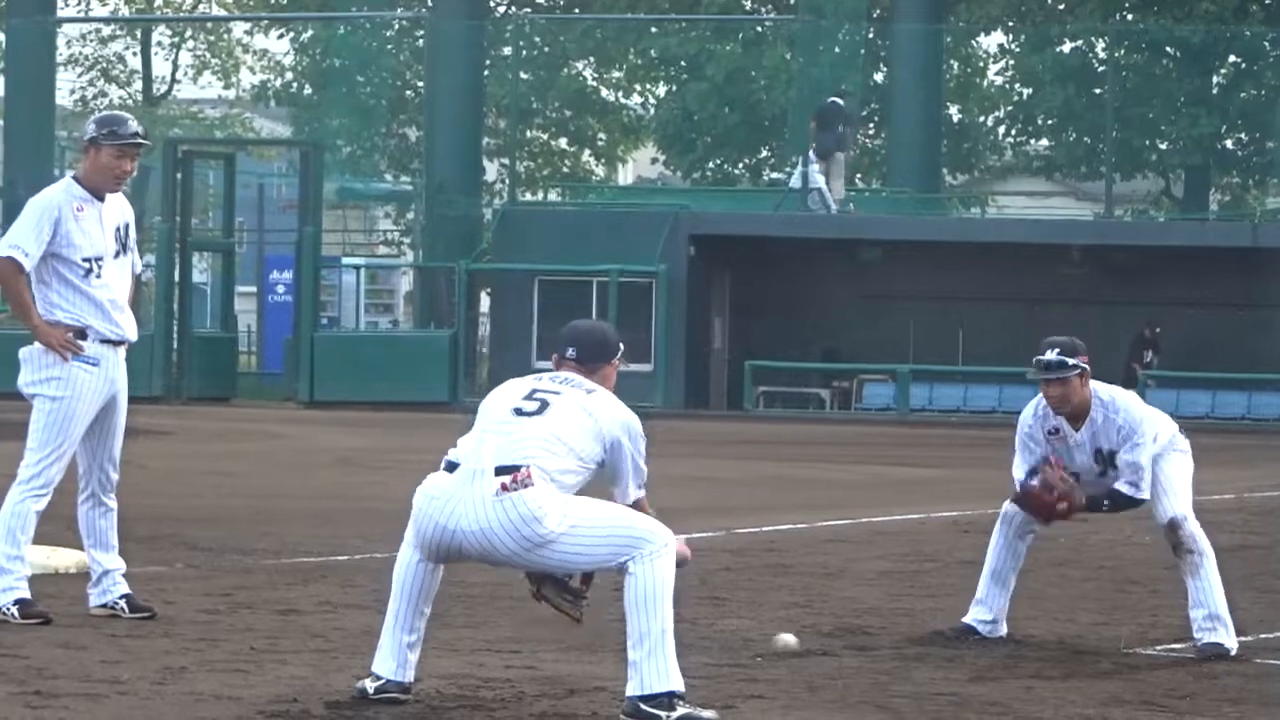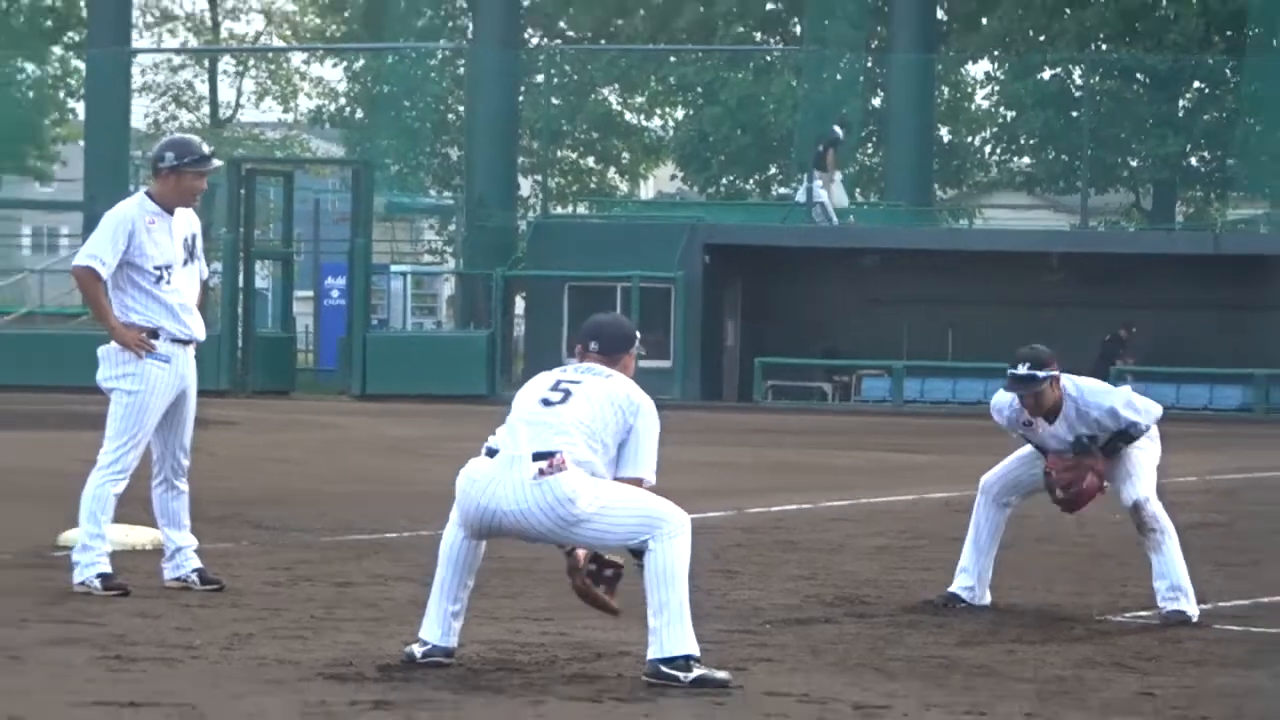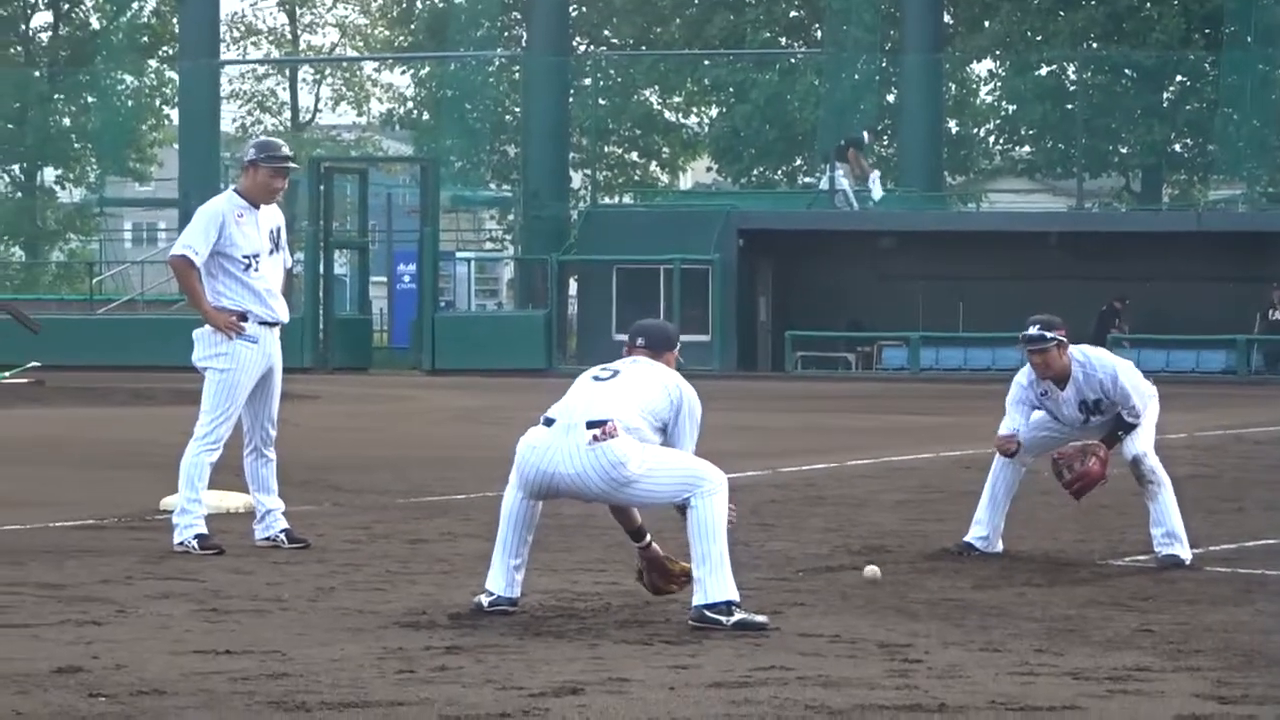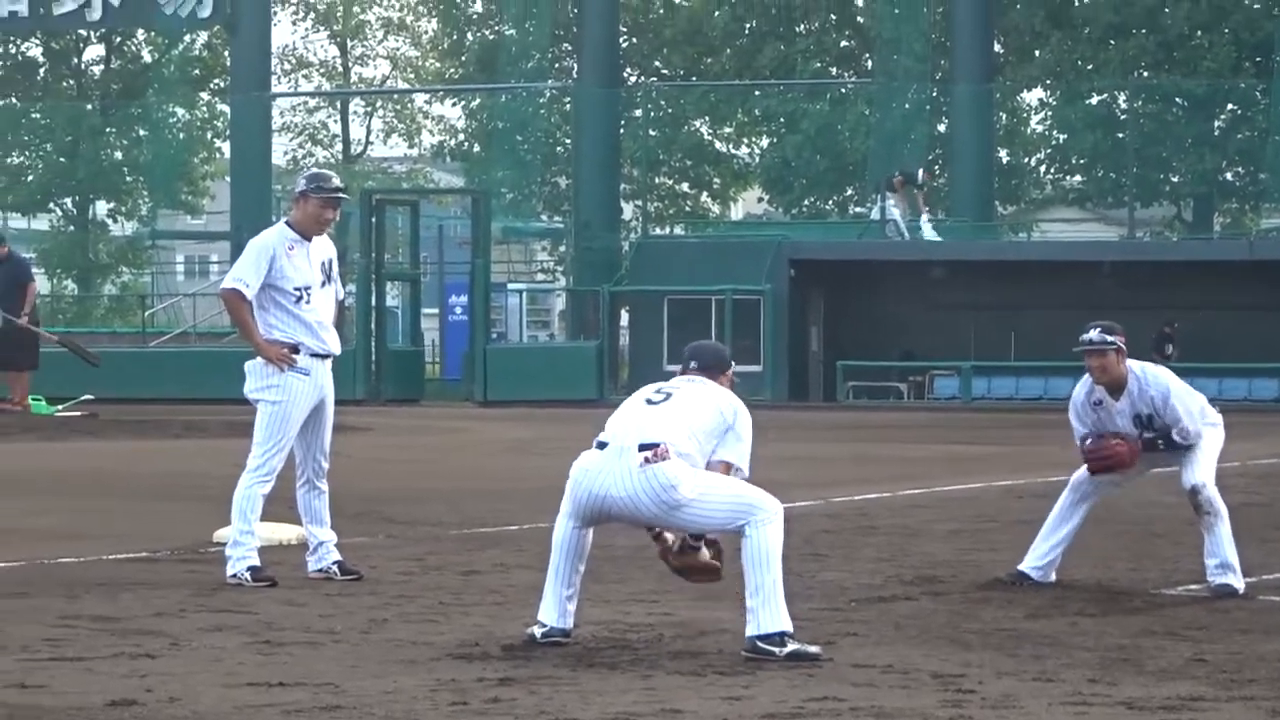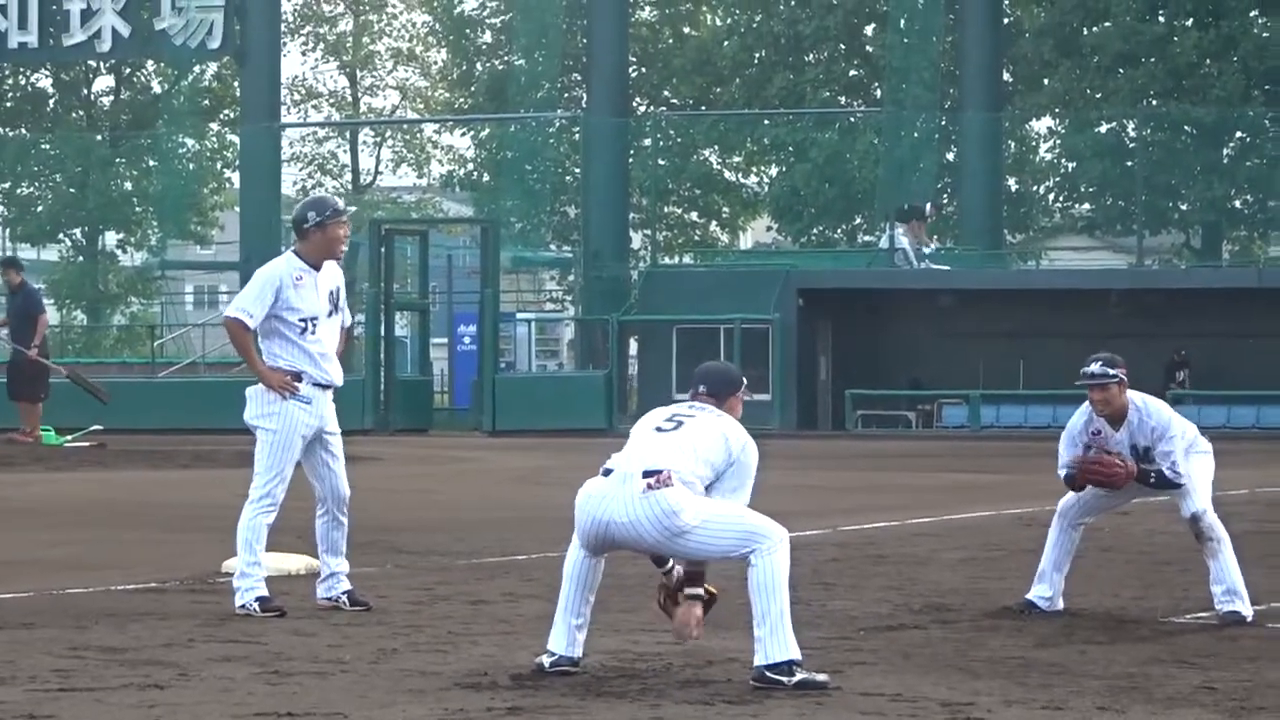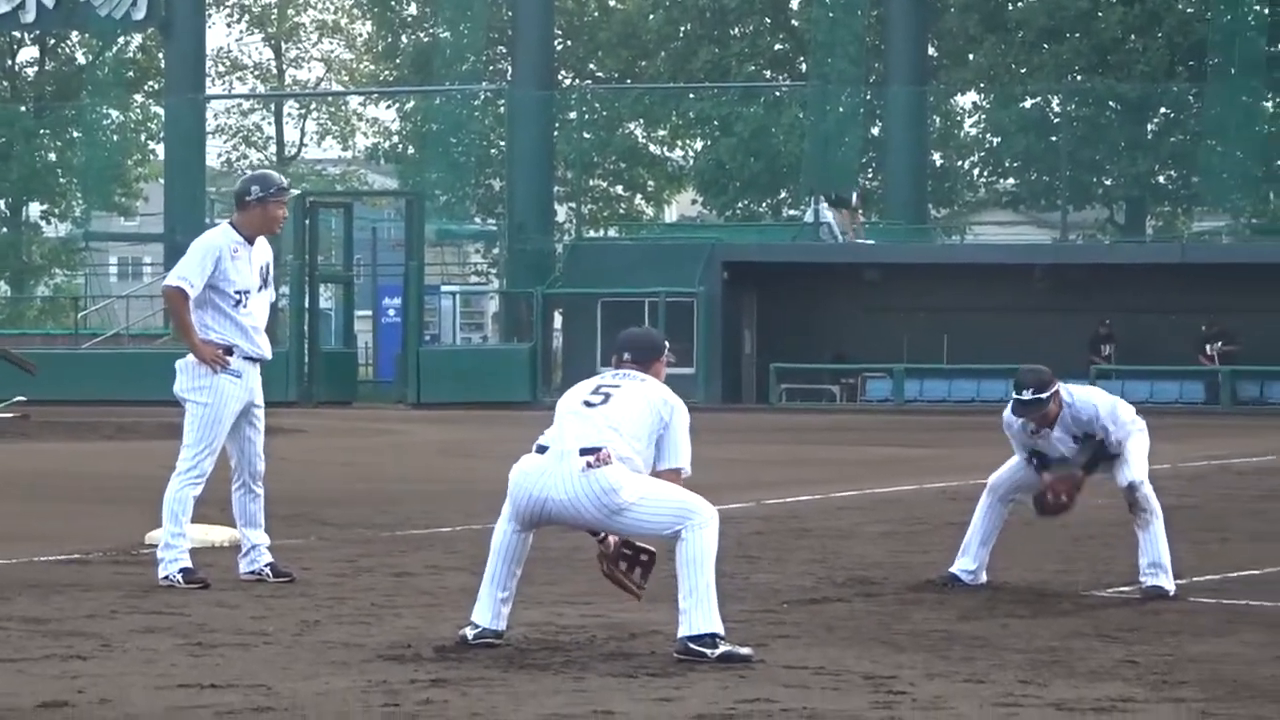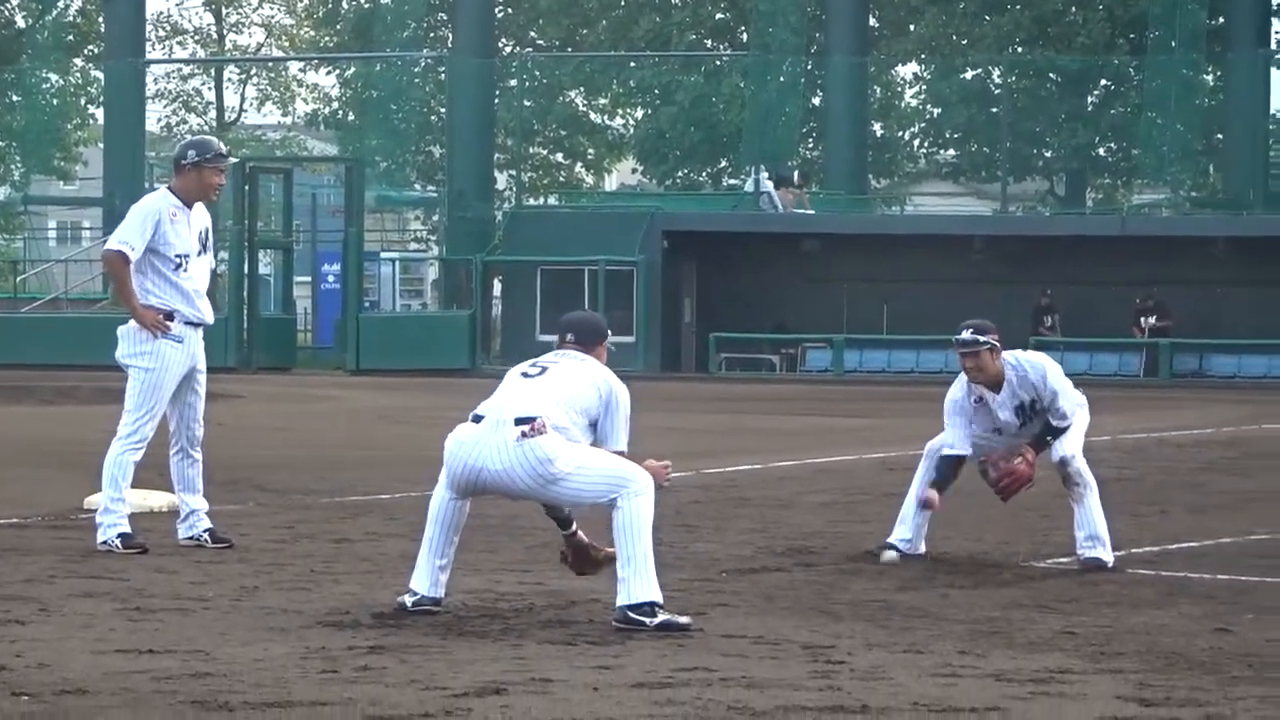
dt=0.7s
person 1, frame 1
left shoulder: (122, 208)
right shoulder: (54, 203)
left hip: (114, 358)
right hip: (72, 359)
left knee: (102, 482)
left ankle: (108, 588)
person 1, frame 2
left shoulder: (189, 221)
right shoulder: (128, 216)
right elbow: (85, 268)
right wrist: (115, 328)
left hip: (184, 357)
right hip: (145, 358)
left knee: (175, 467)
right knee: (116, 462)
left ankle: (181, 562)
right ankle: (90, 565)
person 1, frame 3
left shoulder: (274, 214)
right shoulder: (219, 210)
right elbow: (180, 258)
right wrist: (208, 312)
left hip: (270, 338)
right hip: (236, 339)
left knee: (263, 438)
right knee: (210, 435)
left ankle: (270, 524)
right ankle: (188, 528)
person 1, frame 4
left shoulder: (325, 247)
right shoulder: (269, 243)
right elbow: (231, 291)
right wrist: (260, 344)
left hip: (322, 369)
right hip: (287, 372)
left knee: (315, 470)
right knee: (263, 466)
left ankle: (323, 555)
right ankle: (240, 560)
person 1, frame 5
left shoulder: (333, 273)
right shoulder: (277, 273)
right elbow: (234, 320)
right wrist: (262, 372)
left hip: (324, 399)
right hip: (288, 400)
left knee: (336, 495)
right knee: (265, 498)
left ankle: (334, 584)
right ankle: (249, 591)
person 1, frame 6
left shoulder: (262, 249)
right shoulder: (215, 243)
right elbow: (173, 289)
right wrist: (195, 345)
left hip: (251, 371)
right hip: (218, 373)
left knee: (251, 470)
right knee: (193, 468)
left ankle: (256, 557)
right ankle: (173, 561)
person 1, frame 7
left shoulder: (201, 215)
right shoulder: (154, 208)
right elbow: (113, 254)
right wrist: (136, 310)
left hip: (193, 337)
right hip: (160, 338)
left knee: (190, 437)
right knee: (134, 433)
left ankle: (194, 523)
right ankle: (111, 527)
person 2, frame 1
left shoulder: (506, 388)
right shoulder: (617, 414)
right elbow: (632, 507)
left wrist: (526, 555)
left hip: (442, 503)
right hip: (514, 511)
left knee: (421, 541)
right knee: (653, 545)
left ankle: (389, 675)
person 2, frame 2
left shoulder: (537, 382)
right shoulder: (634, 398)
right elbow: (631, 489)
left wrist: (568, 544)
left hip: (484, 486)
right hip: (550, 492)
left knee: (465, 522)
right knee: (670, 525)
left ankle: (435, 641)
right ankle: (673, 659)
person 2, frame 3
left shoulder: (592, 374)
right shoulder: (677, 384)
right elbow: (677, 473)
left wrist: (643, 541)
right wrist: (710, 506)
left hip: (542, 452)
right hip: (602, 455)
left knee: (523, 482)
right knee: (709, 483)
left ankle: (500, 592)
right ankle: (715, 605)
person 2, frame 4
left shoulder: (643, 393)
right shoulder: (730, 403)
right elbow: (719, 479)
left wrist: (655, 530)
right wrist: (695, 540)
left hip: (594, 473)
right hip: (655, 477)
left knee: (574, 512)
right knee: (764, 511)
left ankle: (553, 623)
right ankle: (768, 636)
person 2, frame 5
left shoulder: (654, 416)
right shoulder: (739, 438)
right elbow: (708, 520)
left wrist: (668, 569)
right wrist: (692, 592)
left hip: (596, 499)
right hip: (657, 504)
left knee: (587, 543)
right knee: (770, 540)
left ankle: (562, 652)
right ankle: (777, 665)
person 2, frame 6
left shoulder: (578, 390)
right shoulder: (666, 399)
right elbow: (668, 482)
left wrist: (600, 532)
left hip: (535, 477)
right hip: (594, 481)
left knee: (514, 519)
right knee: (699, 517)
left ankle: (485, 624)
right ankle: (700, 637)
person 2, frame 7
left shoulder: (522, 369)
right shoulder: (607, 380)
right elbow: (612, 464)
right wrist: (647, 473)
left hip: (468, 445)
right hip: (529, 450)
left knee: (451, 484)
right knee: (636, 485)
left ankle: (424, 591)
right ankle: (639, 606)
person 3, frame 1
left shoulder: (1125, 412)
right shoulder: (1034, 417)
left elbow: (1136, 491)
right elbow: (1029, 478)
left wrist: (1080, 503)
right hip: (1082, 471)
left knee: (1177, 520)
right knee: (1013, 514)
person 3, frame 2
left shoulder: (1095, 400)
right shoulder: (1006, 408)
left elbow: (1148, 414)
left wrist: (1105, 454)
right wrist: (1051, 455)
left hip: (1124, 443)
right hip: (1057, 452)
left knee: (1141, 501)
right knee: (992, 487)
left ankle: (1177, 602)
right ankle: (969, 590)
person 3, frame 3
left shoulder: (1103, 367)
right shoulder: (1025, 383)
left elbow: (1135, 409)
right elbow: (1012, 430)
left wrist: (1103, 448)
right wrist: (1008, 444)
left hip: (1129, 406)
right hip: (1066, 418)
left knee: (1140, 455)
right knee: (1008, 447)
left ankle: (1172, 548)
right ankle: (982, 539)
person 3, frame 4
left shoulder: (1158, 383)
right shoulder: (1083, 394)
left elbow: (1190, 434)
right elbow: (1089, 441)
left wrist: (1138, 445)
left hip: (1196, 428)
right hip: (1136, 441)
left knee: (1198, 484)
right knee: (1081, 484)
left ankle: (1225, 575)
right ankle: (1036, 568)
person 3, frame 5
left shoulder: (1157, 415)
right shoulder: (1081, 422)
left elbow: (1175, 477)
right elbow: (1071, 480)
left wrist: (1134, 472)
left hip: (1185, 456)
left knee: (1199, 513)
right knee: (1068, 510)
left ankle: (1234, 604)
right ankle: (1044, 597)
person 3, frame 6
left shoulder: (1090, 405)
right shoulder: (1014, 420)
left elbow: (1117, 443)
right elbow: (1031, 452)
left wrist: (1081, 475)
right wrist: (1044, 474)
left hip: (1118, 438)
right hip: (1060, 448)
left knee: (1135, 484)
right knee: (999, 486)
left ankle: (1157, 579)
right ankle: (967, 571)
person 3, frame 7
left shoulder: (1037, 368)
right shoulder: (959, 395)
left elbow: (1063, 416)
right elbow: (955, 451)
left wrist: (1032, 450)
right wrist: (935, 490)
left hip: (1061, 414)
right hip: (1003, 428)
left knee: (1068, 458)
right knee: (935, 452)
left ankle: (1095, 551)
right ankle: (906, 541)
